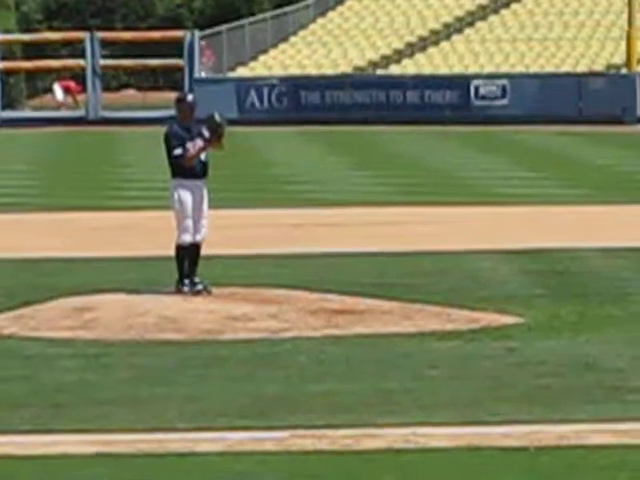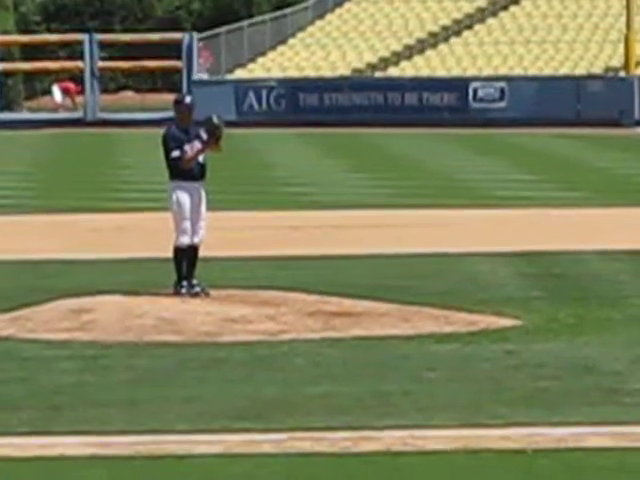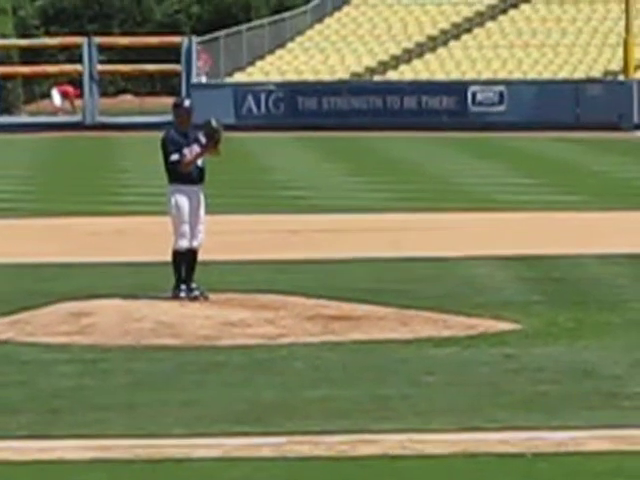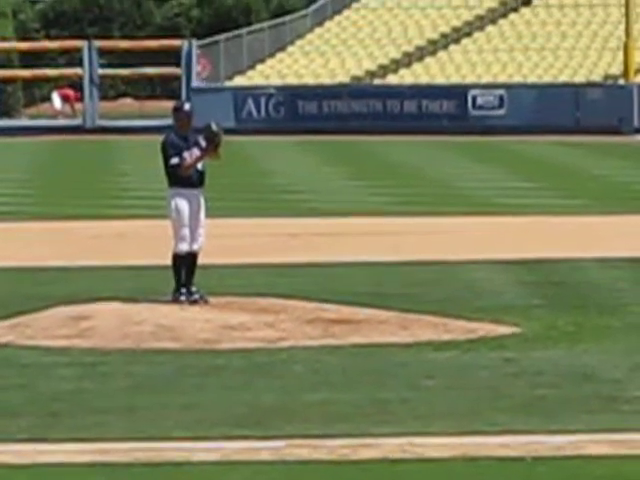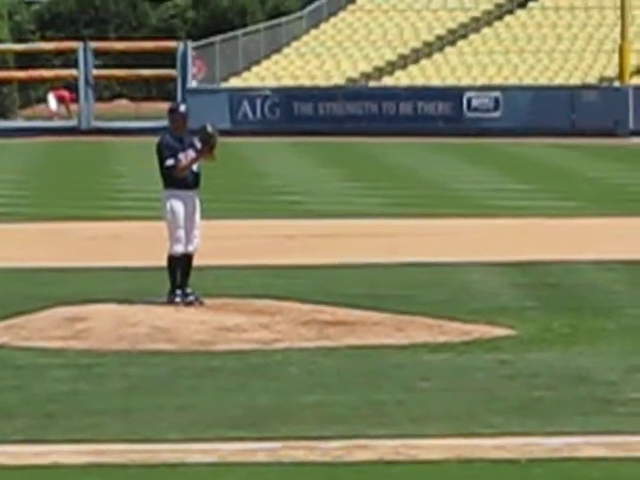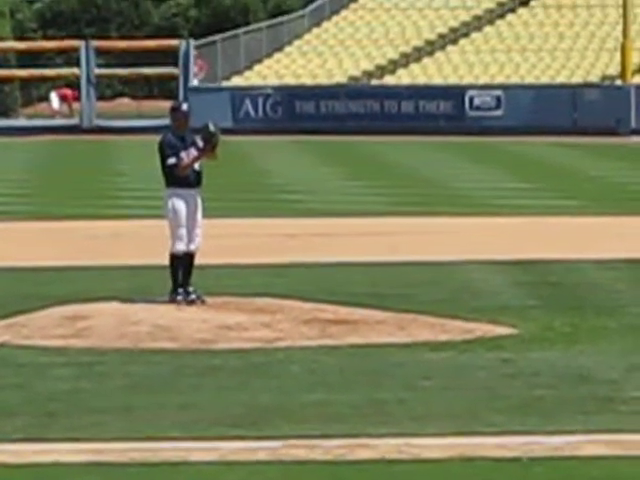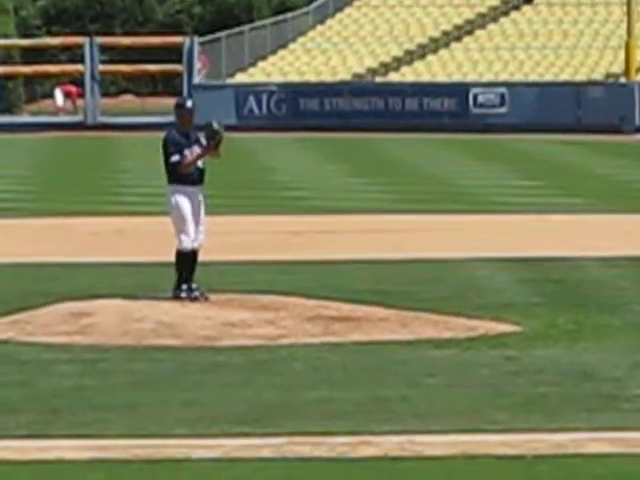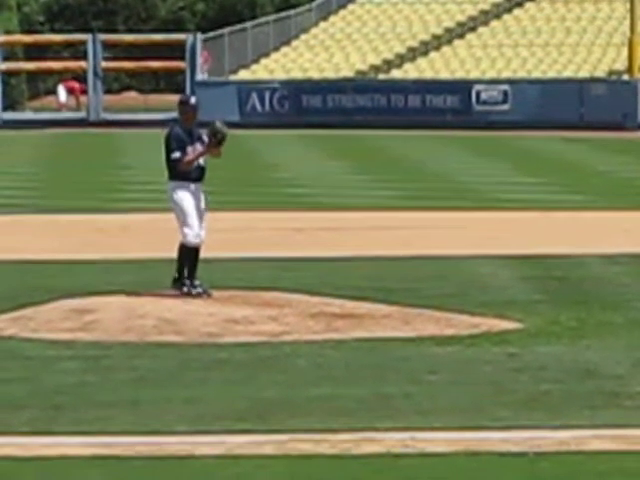
dt=0.1s
person 1, frame 1
left shoulder: (198, 127)
right shoulder: (173, 131)
left elbow: (218, 145)
right elbow: (185, 160)
left wrist: (216, 136)
right wrist: (204, 146)
left hip: (201, 183)
right hip: (183, 185)
left knee: (199, 233)
right knee: (186, 234)
left ankle: (193, 278)
right ankle: (182, 280)
person 1, frame 2
left shoulder: (196, 129)
right shoulder: (171, 134)
left elbow: (216, 148)
right elbow: (183, 163)
left wrist: (214, 138)
right wrist: (202, 148)
left hip: (198, 186)
right hip: (181, 187)
left knee: (197, 235)
right knee: (184, 236)
left ankle: (191, 279)
right ankle: (180, 282)
person 1, frame 3
left shoulder: (195, 133)
right shoulder: (170, 137)
left elbow: (214, 151)
right elbow: (182, 166)
left wrist: (213, 141)
right wrist: (201, 152)
left hip: (197, 189)
right hip: (180, 190)
left knee: (196, 239)
right knee: (182, 240)
left ankle: (189, 283)
right ankle: (178, 286)
person 1, frame 4
left shoulder: (195, 136)
right shoulder: (170, 141)
left elbow: (214, 155)
right elbow: (182, 170)
left wrist: (213, 144)
right wrist: (201, 155)
left hip: (197, 193)
right hip: (180, 194)
left knee: (196, 242)
right knee: (182, 243)
left ankle: (189, 286)
right ankle: (178, 289)
person 1, frame 5
left shoulder: (190, 138)
right shoulder: (165, 142)
left elbow: (210, 156)
right elbow: (177, 171)
left wrist: (207, 147)
right wrist: (196, 156)
left hip: (192, 194)
right hip: (175, 196)
left knee: (191, 244)
right knee: (178, 245)
left ankle: (184, 288)
right ankle: (173, 291)
person 1, frame 6
left shoulder: (192, 137)
right shoulder: (167, 141)
left elbow: (212, 155)
right elbow: (179, 170)
left wrist: (209, 146)
right wrist: (198, 155)
left hip: (194, 193)
right hip: (177, 194)
left knee: (193, 242)
right knee: (179, 244)
left ankle: (186, 286)
right ankle: (175, 289)
person 1, frame 7
left shoulder: (195, 134)
right shoulder: (172, 138)
left elbow: (215, 154)
right elbow: (182, 167)
left wrist: (213, 144)
right wrist: (201, 153)
left hip: (196, 190)
right hip: (179, 191)
left knee: (196, 240)
right knee: (186, 240)
left ankle: (189, 284)
right ankle: (179, 286)
person 1, frame 8
left shoulder: (197, 132)
right shoulder: (174, 134)
left elbow: (216, 153)
right elbow: (182, 165)
left wrist: (214, 143)
right wrist: (202, 151)
left hip: (196, 187)
right hip: (181, 187)
left knee: (198, 236)
right knee: (191, 233)
left ankle: (192, 281)
right ankle: (179, 279)
